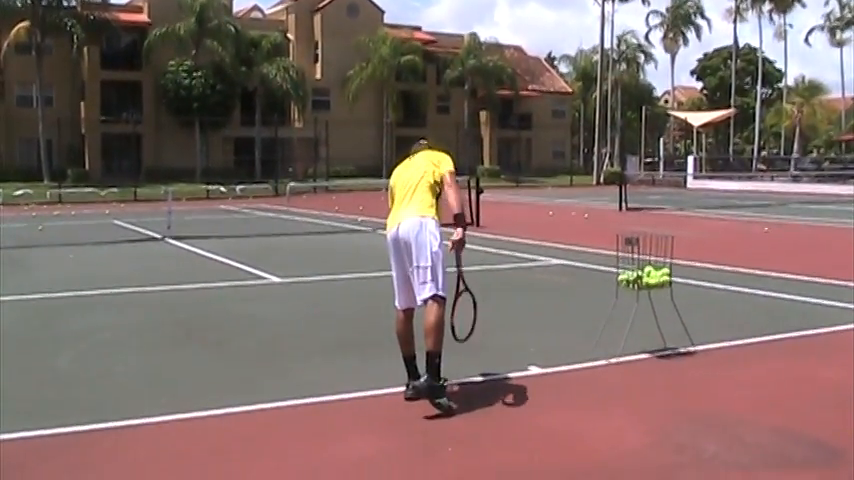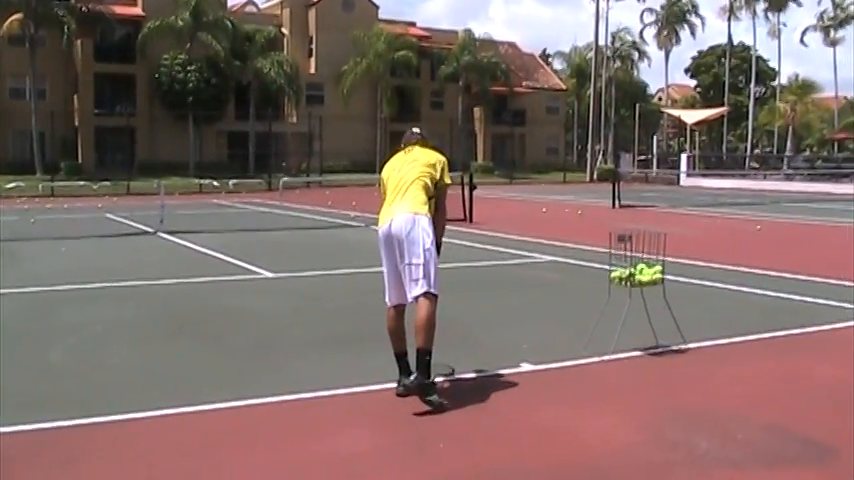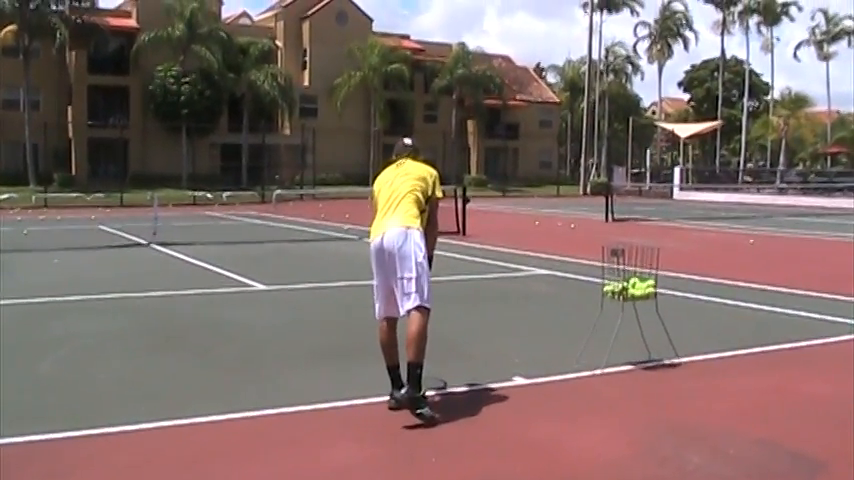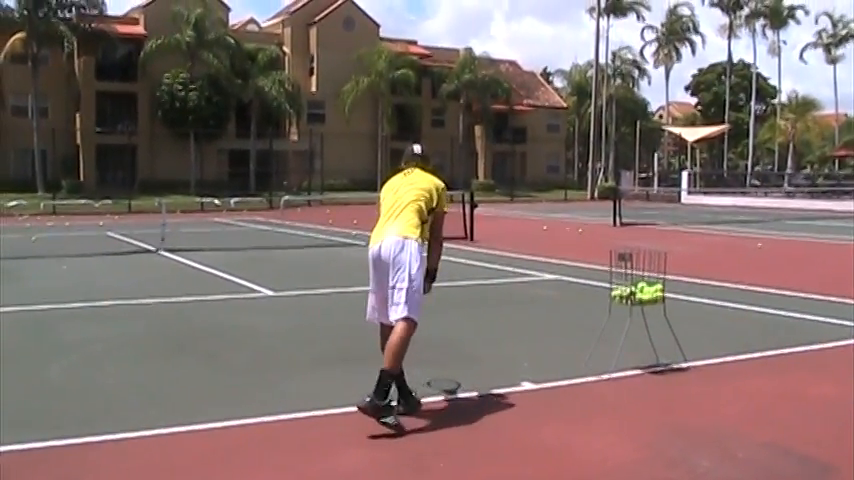
dt=0.5s
person 1, frame 1
left shoulder: (398, 170)
right shoulder: (439, 157)
right elbow: (450, 186)
right wrist: (459, 224)
left hip: (394, 227)
right hip: (420, 223)
left knee: (404, 306)
right knee: (434, 298)
left ankle: (413, 379)
right ankle: (432, 379)
person 1, frame 2
left shoulder: (390, 163)
right shoulder: (436, 158)
right elbow: (440, 209)
right wrist: (437, 244)
left hip: (386, 223)
right hip: (413, 219)
left knee: (395, 303)
right knee: (426, 296)
left ankle: (404, 376)
right ankle: (422, 377)
person 1, frame 3
left shoulder: (382, 177)
right shoulder: (428, 172)
right elbow: (431, 223)
right wrist: (428, 258)
left hip: (377, 237)
right hip: (405, 234)
left knee: (387, 315)
right knee: (418, 309)
left ankle: (397, 389)
right ankle: (413, 390)
person 1, frame 4
left shoulder: (390, 183)
right shoulder: (435, 184)
right elbow: (435, 237)
left wrist: (421, 271)
right wrist: (431, 274)
left hip: (377, 244)
right hip: (404, 243)
left knee: (388, 324)
right knee: (405, 321)
left ankle: (405, 395)
right ankle: (378, 397)
